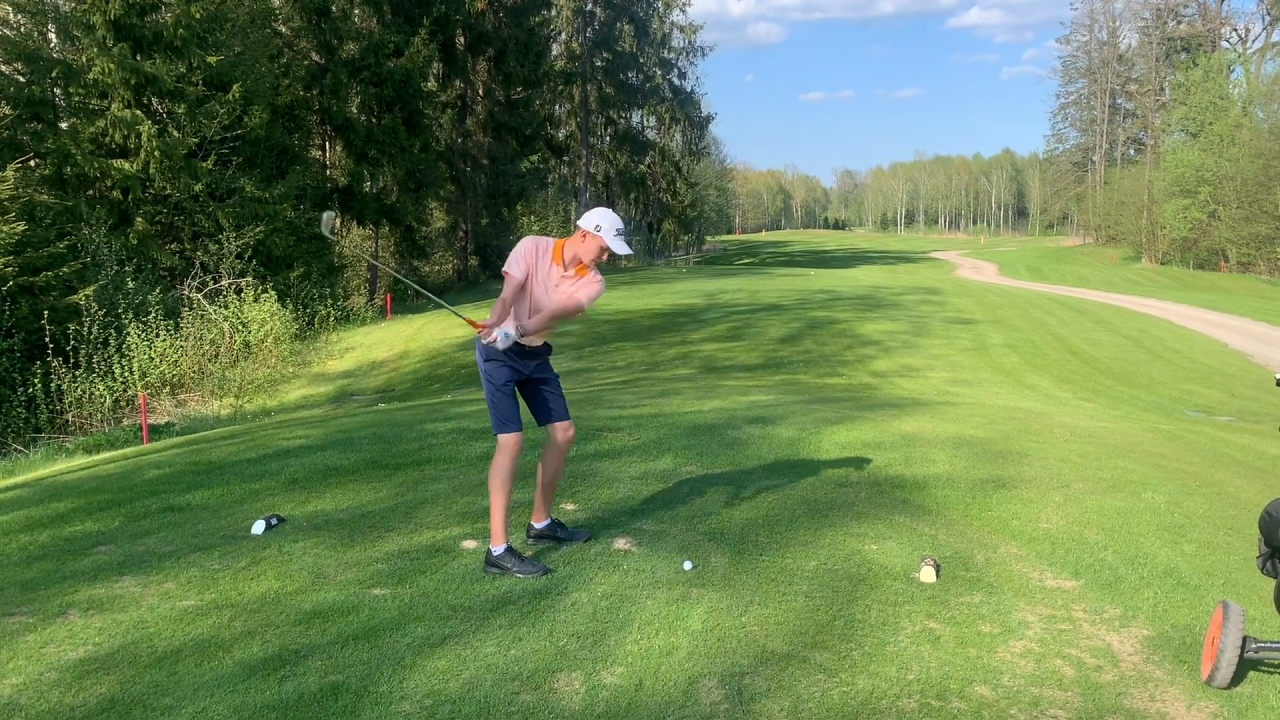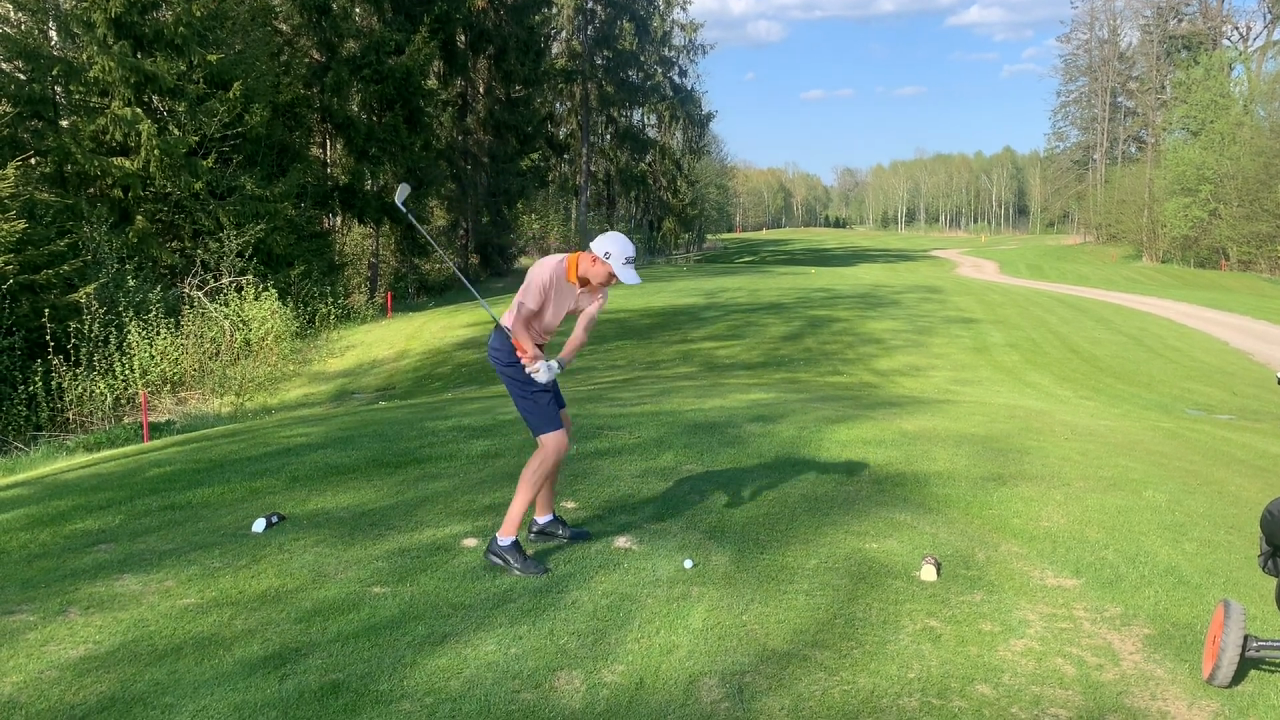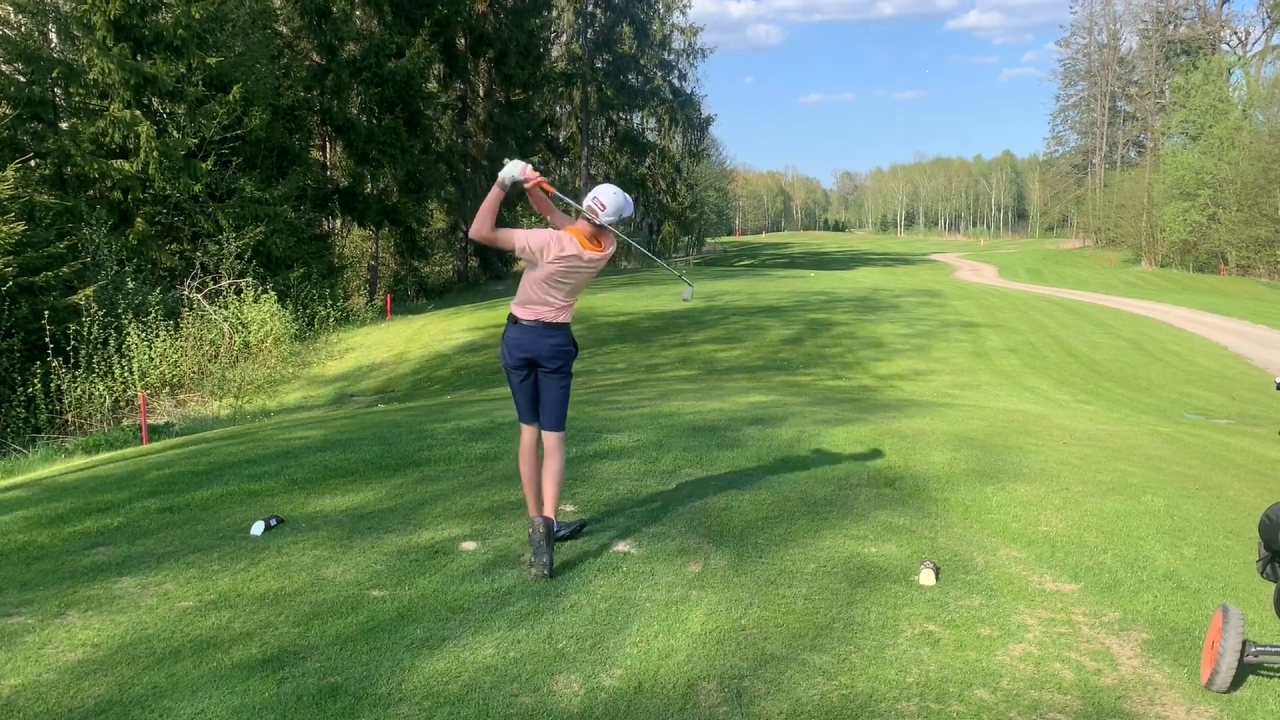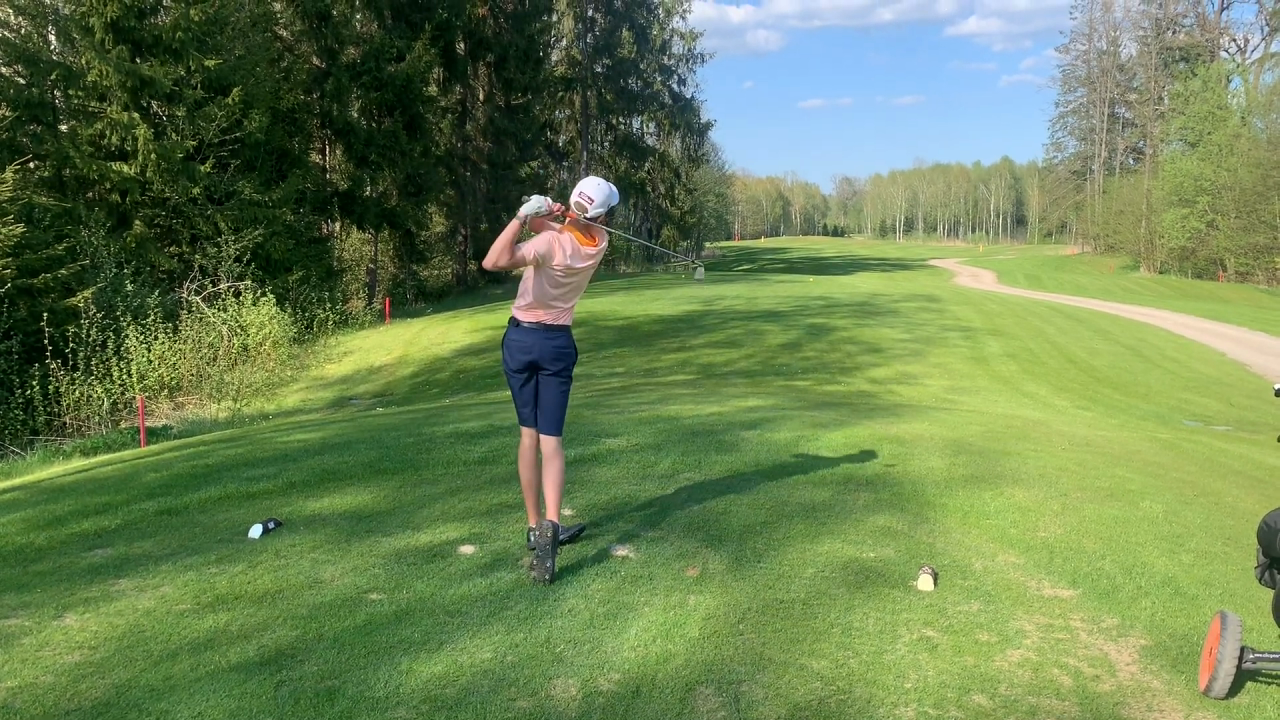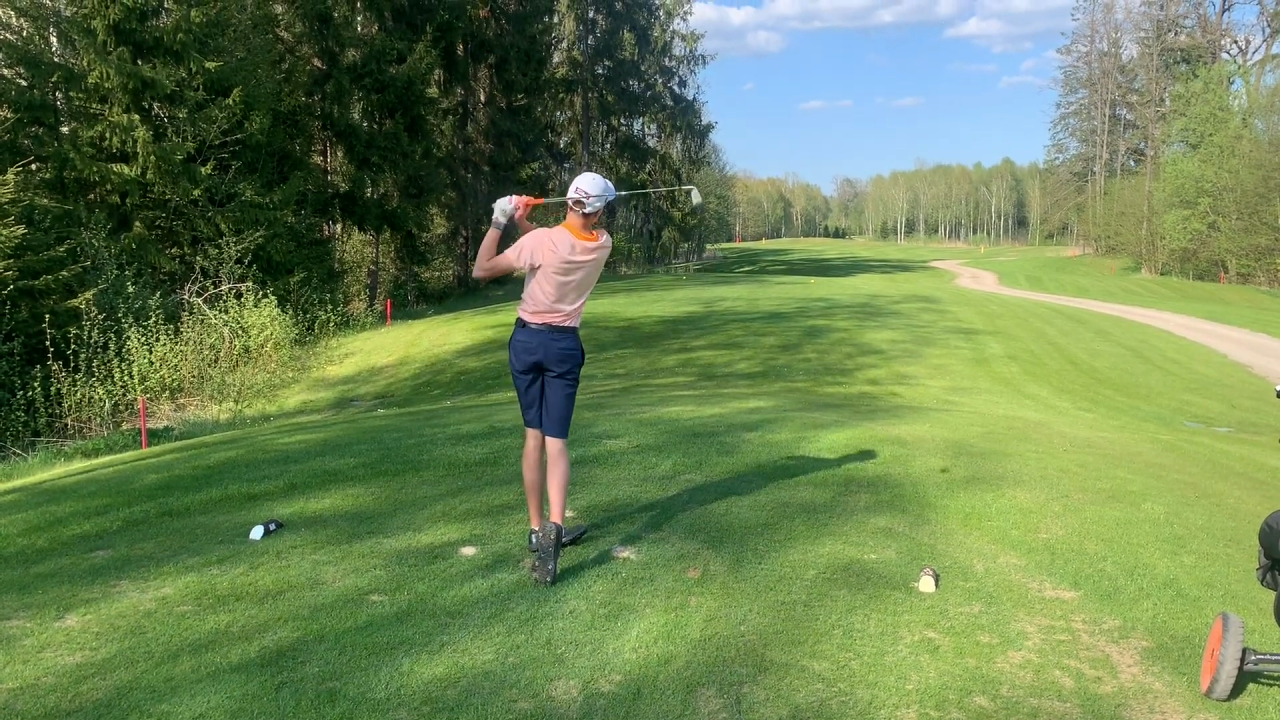
dt=0.5s
person 1, frame 1
left shoulder: (593, 282)
right shoulder: (531, 247)
left elbow: (554, 313)
right elbow: (507, 297)
left wrist: (515, 329)
right wrist: (493, 323)
left hip: (536, 352)
right hip: (499, 351)
left knee: (563, 433)
right knee: (511, 441)
left ankle: (541, 523)
right ankle: (498, 549)
person 1, frame 2
left shoulder: (599, 293)
right shoulder: (550, 269)
left elbow: (578, 338)
right elbow: (521, 322)
left wrist: (553, 364)
right wrist: (532, 354)
left hip: (535, 356)
right hip: (514, 352)
left knee: (555, 426)
right knee: (554, 445)
left ankle: (544, 519)
right ankle: (504, 540)
person 1, frame 3
left shoulder: (549, 242)
right shoulder: (607, 249)
left elbow: (479, 232)
right elbow: (560, 217)
left wrist: (505, 181)
right wrist: (532, 185)
left hip: (517, 336)
right hip: (555, 341)
left knee: (529, 431)
right knee: (552, 438)
left ankle: (538, 521)
right ankle: (547, 522)
person 1, frame 4
left shoulder: (551, 243)
right shoulder: (598, 242)
left elbow: (493, 262)
left wrist: (524, 214)
right wrist: (538, 217)
left hip: (520, 338)
right hip: (558, 342)
left knee: (528, 435)
right knee: (551, 439)
left ankle: (536, 527)
right ankle: (550, 526)
person 1, frame 5
left shoulder: (542, 241)
right shoulder: (603, 245)
left elbow: (481, 270)
left wrist: (499, 221)
right wrist: (525, 223)
left hip: (526, 340)
right hip: (565, 345)
left knee: (533, 436)
right knee: (556, 441)
left ankle: (537, 529)
right ankle: (554, 527)
